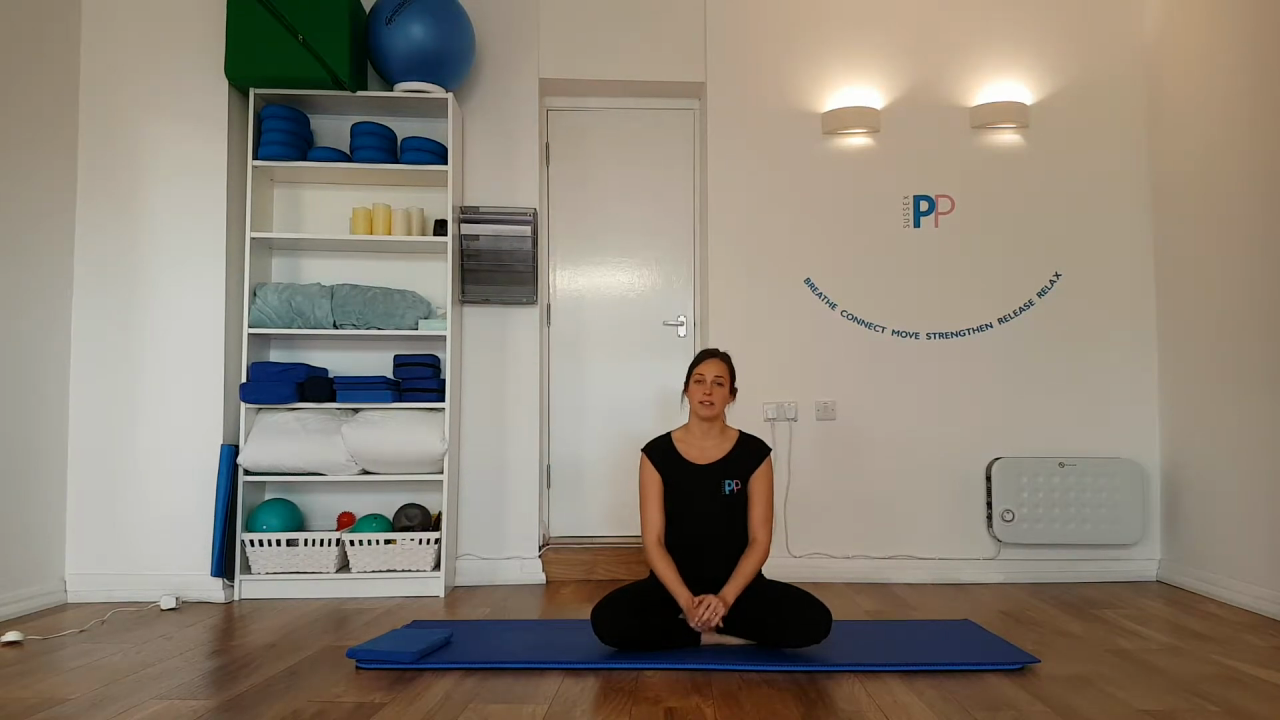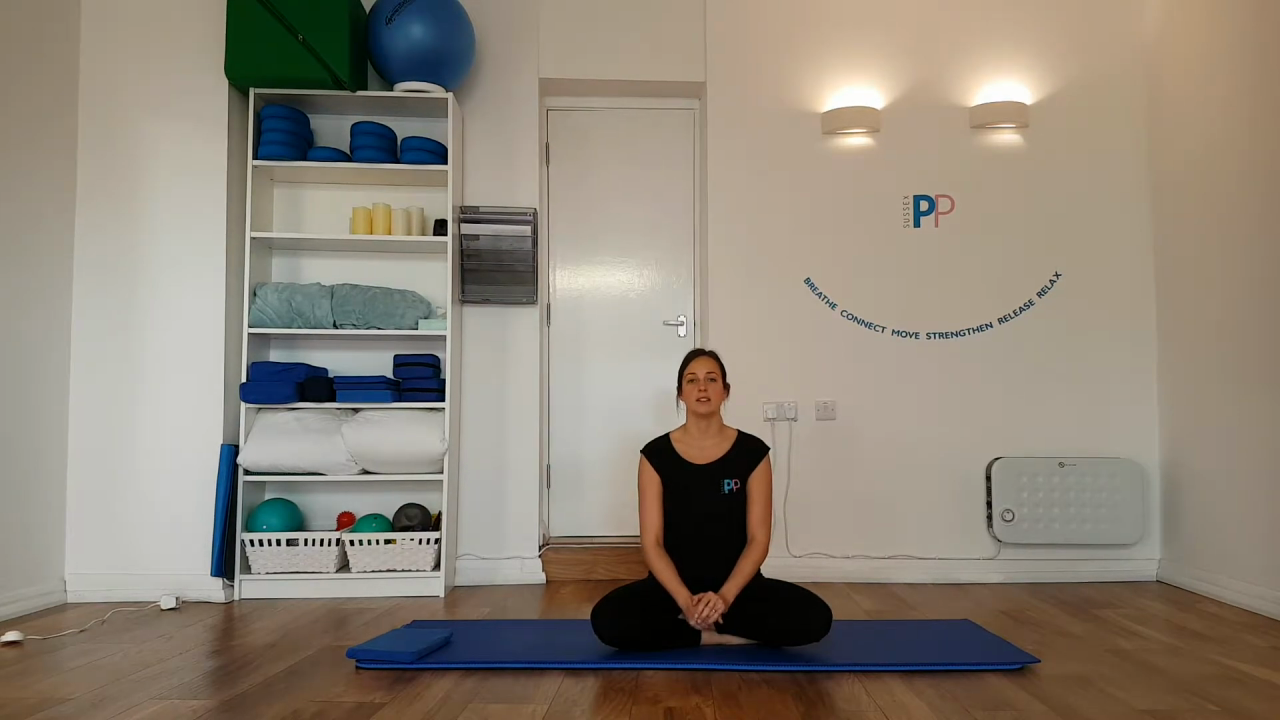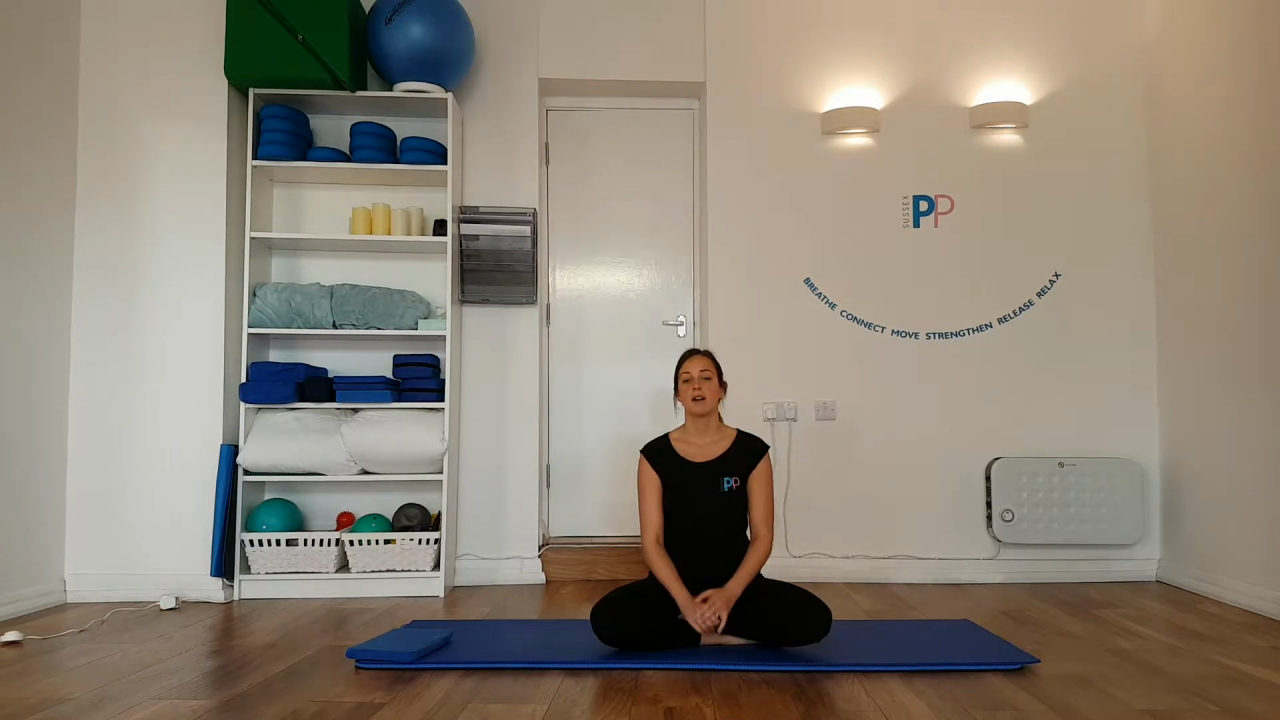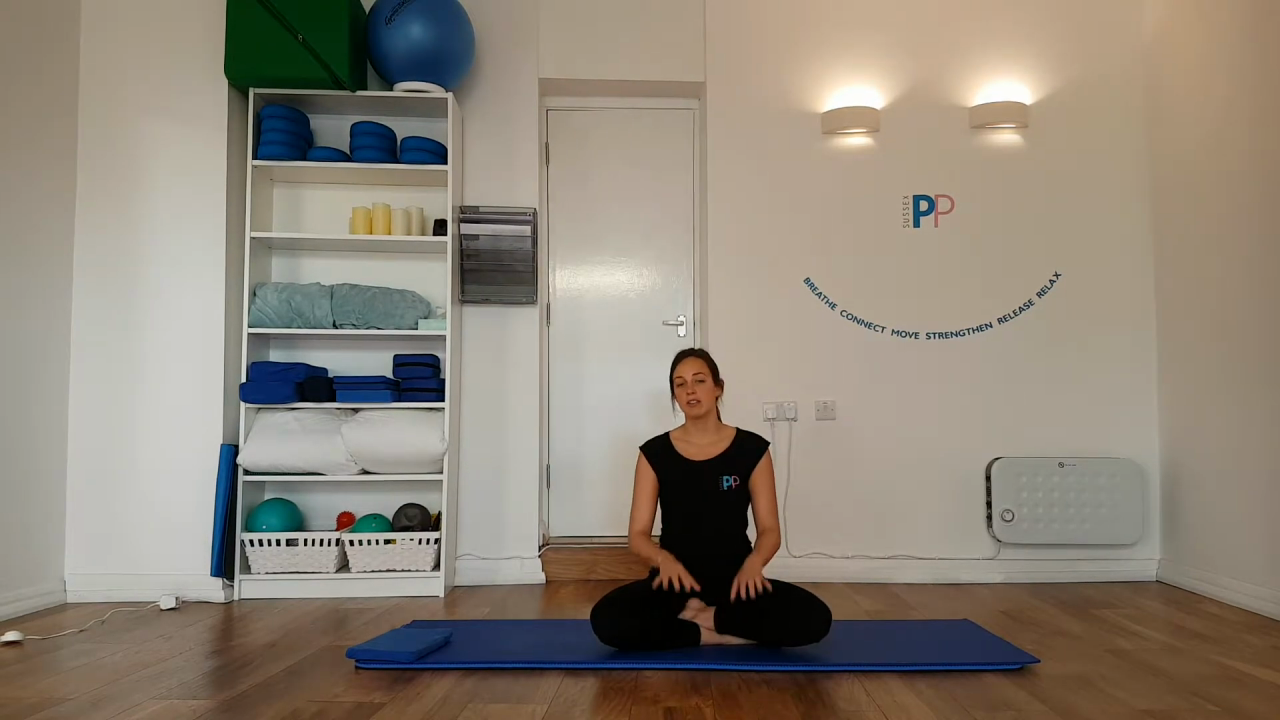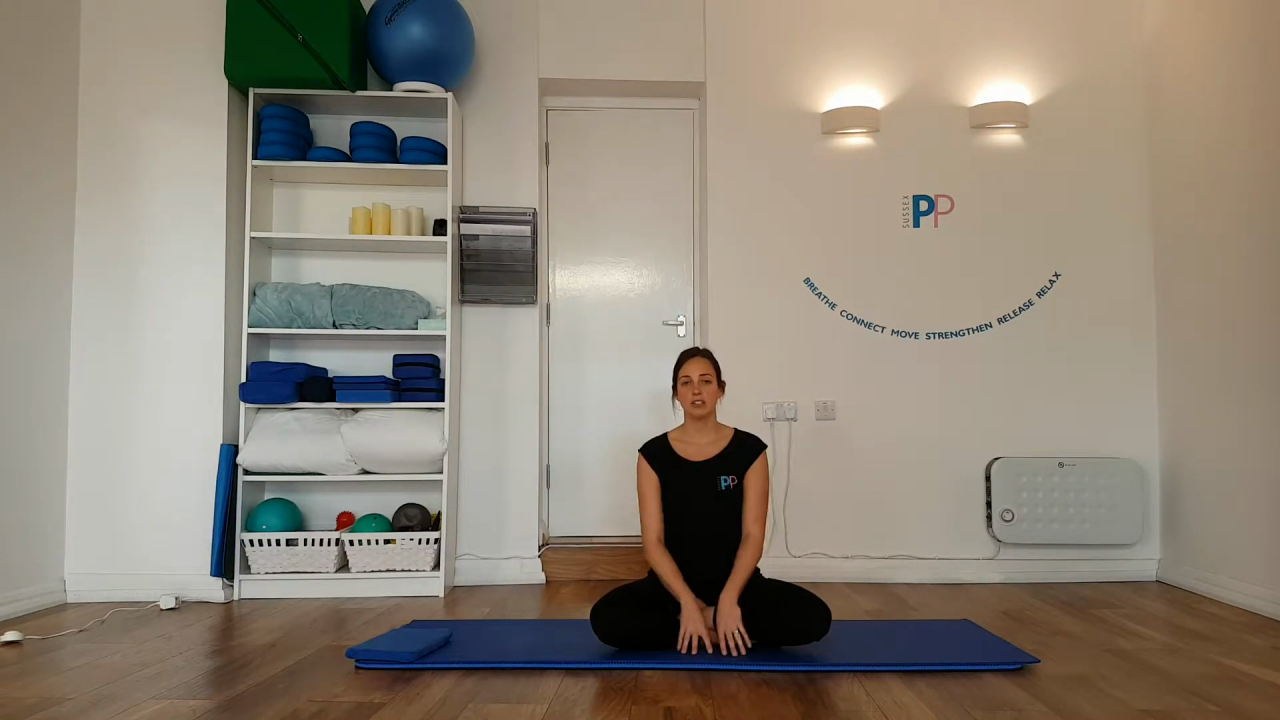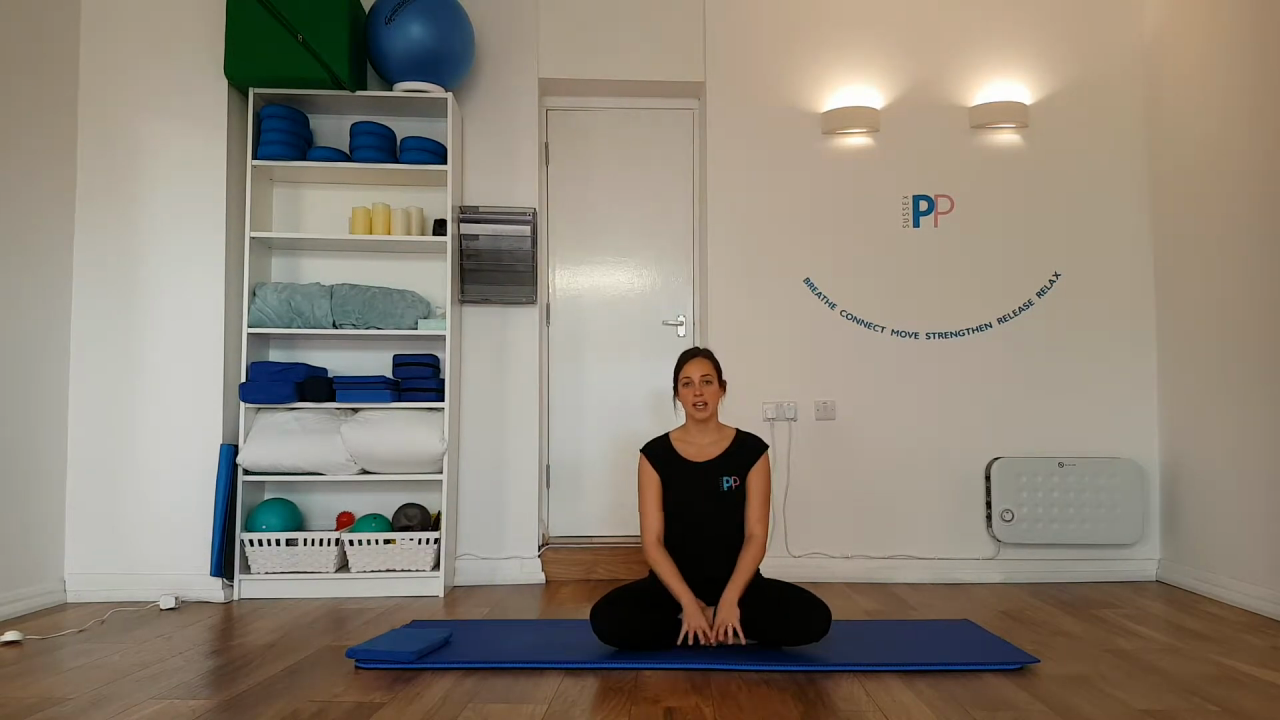
dt=0.4s
person 1, frame 1
left shoulder: (754, 453)
right shoulder: (657, 453)
left elbow: (760, 540)
right elbow: (653, 540)
left wrist: (725, 598)
right wrist: (686, 601)
left hip: (737, 584)
right hip: (674, 584)
left knee: (814, 620)
right knee: (607, 620)
left ankle: (700, 623)
right ankle: (729, 634)
person 1, frame 2
left shoulder: (752, 452)
right shoulder: (656, 454)
left elbow: (758, 538)
right elbow: (651, 542)
left wrist: (725, 597)
right wrist: (685, 600)
left hip: (736, 583)
right hip: (674, 583)
left knee: (815, 617)
right knee: (606, 619)
left ankle: (690, 622)
right ankle: (728, 633)
person 1, frame 3
left shoulder: (752, 451)
right shoulder: (655, 455)
left elbow: (763, 536)
right elbow: (652, 541)
left wrist: (731, 593)
right wrist: (684, 600)
left hip: (736, 583)
right hip: (673, 583)
left knee: (815, 618)
right knee: (606, 619)
left ankle: (700, 623)
right ankle: (730, 632)
person 1, frame 4
left shoulder: (752, 449)
right shoulder: (654, 453)
left elbow: (770, 530)
right elbow: (637, 535)
left wrist: (754, 563)
right wrist: (664, 560)
left hip: (734, 582)
right hip: (676, 584)
left knee: (815, 618)
right knee: (606, 619)
left ankle: (695, 617)
right ankle: (732, 633)
person 1, frame 5
left shoulder: (749, 449)
right shoulder: (654, 454)
left elbow: (753, 536)
right elbow: (653, 541)
left wrist: (728, 598)
right wrist: (687, 602)
left hip: (735, 581)
right hip: (674, 583)
left knee: (814, 617)
right knee: (606, 618)
left ankle: (704, 622)
right ankle: (729, 631)
person 1, frame 6
left shoulder: (751, 450)
right shoulder: (655, 454)
left elbow: (756, 536)
right elbow: (652, 541)
left wrist: (730, 600)
right wrist: (688, 602)
left hip: (735, 581)
right hip: (674, 583)
left knee: (815, 618)
right knee: (605, 619)
right ankle: (733, 631)
